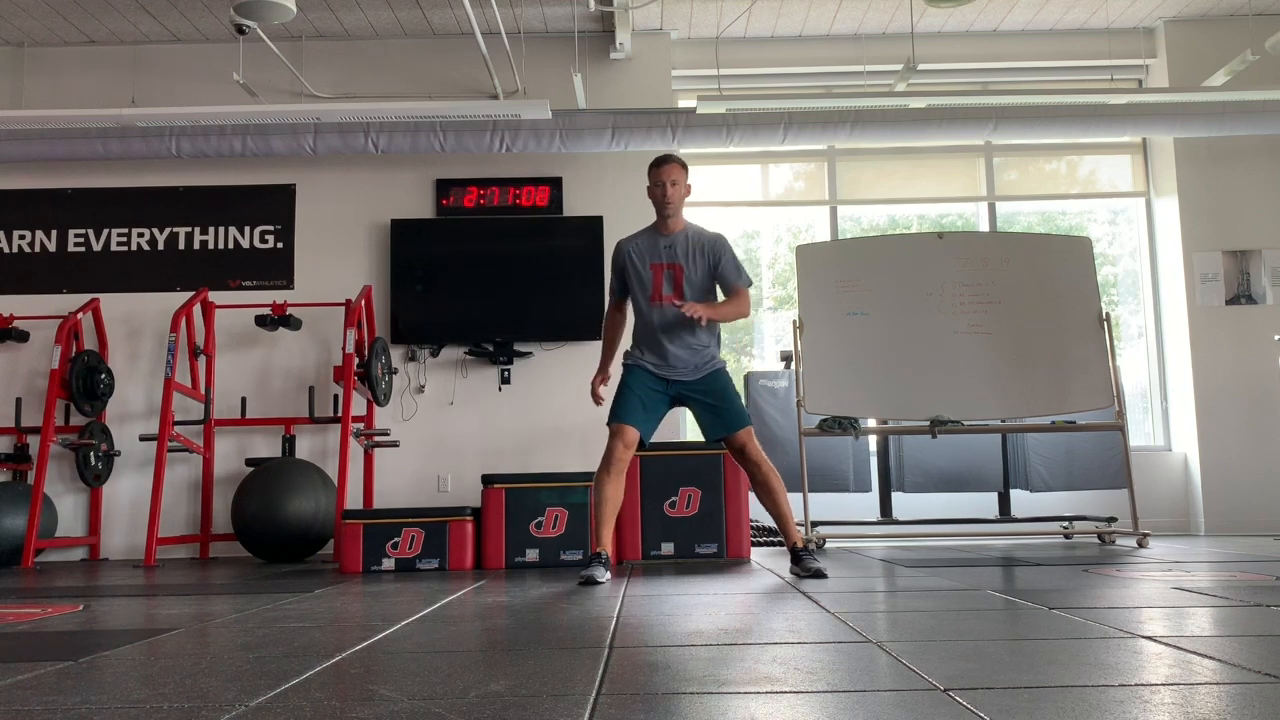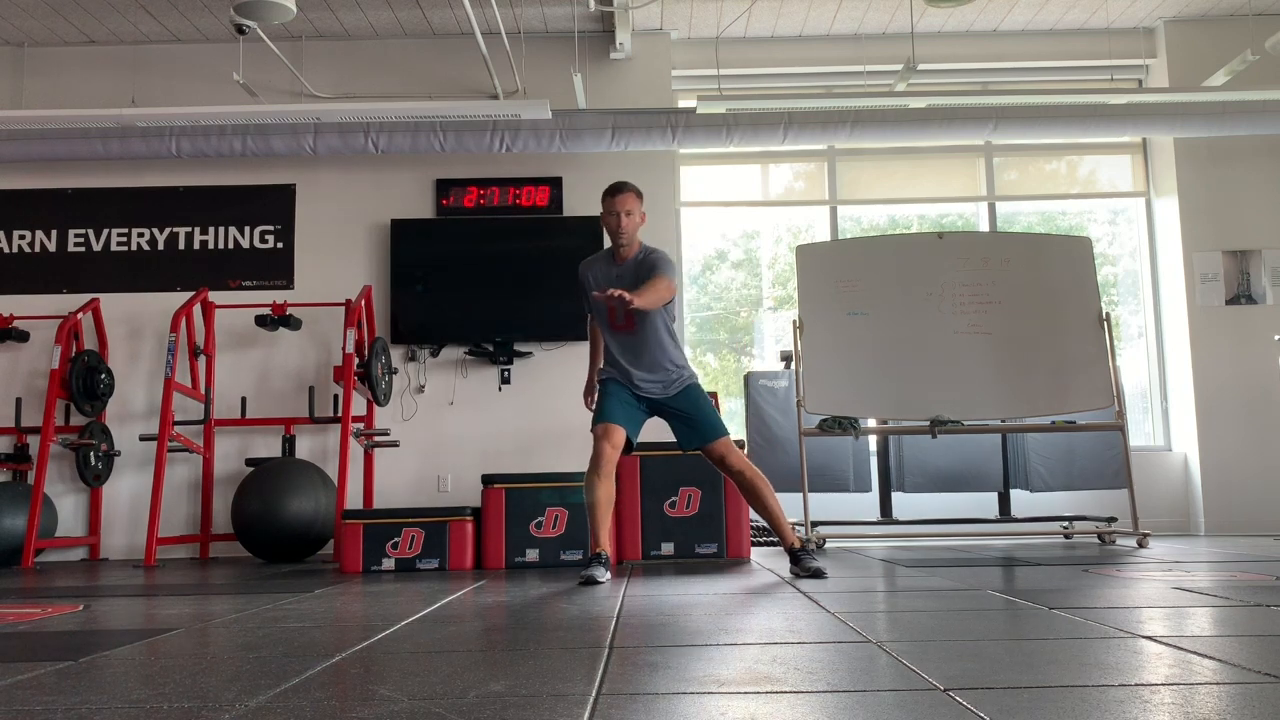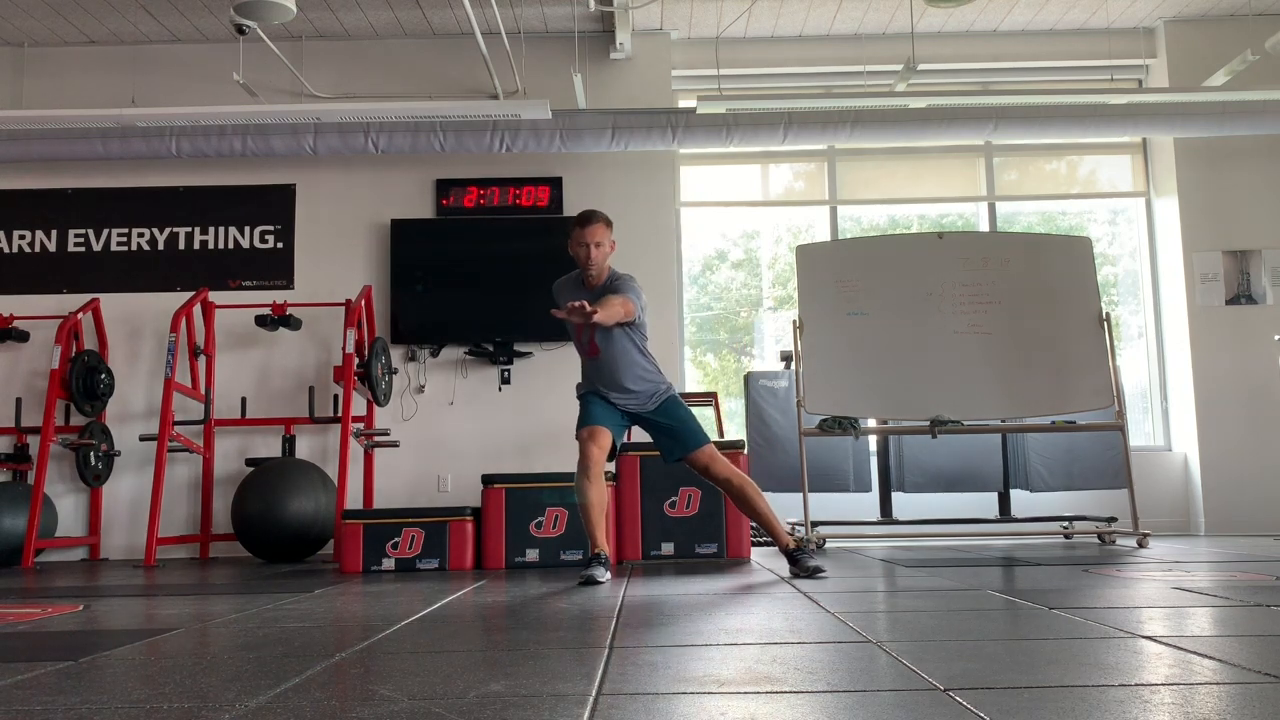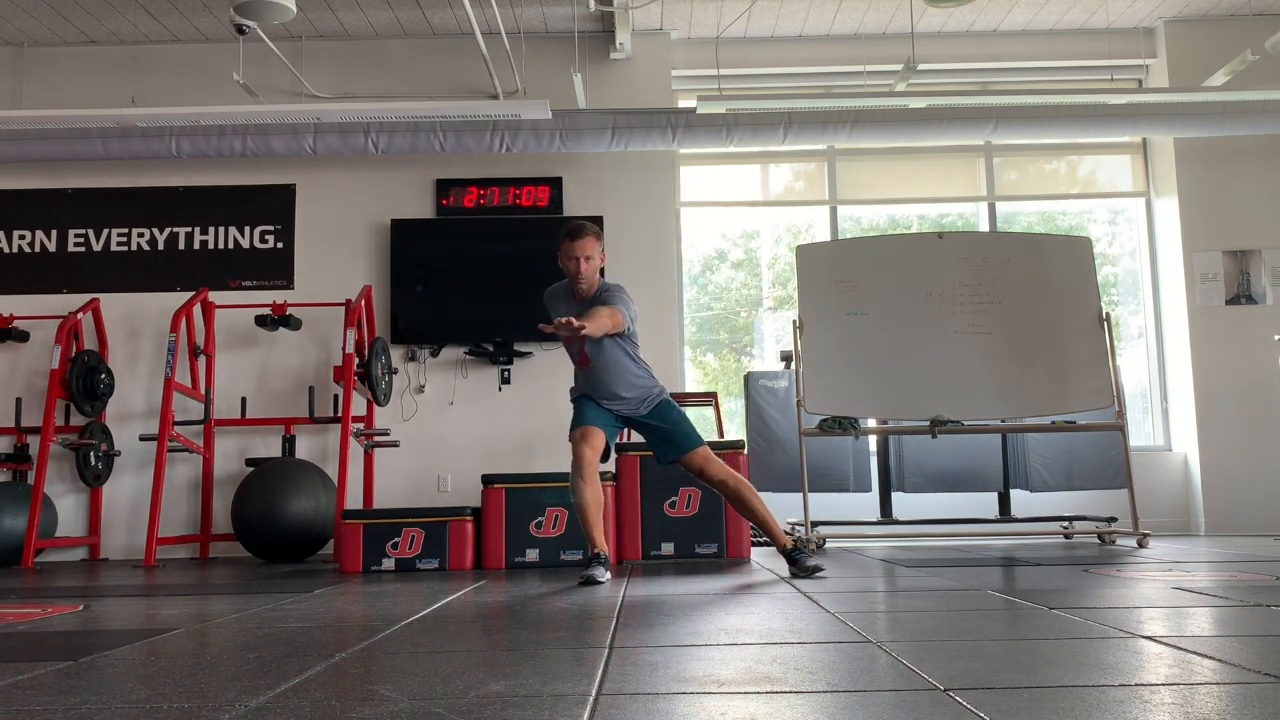
dt=0.5s
person 1, frame 1
left shoulder: (712, 244)
right shoulder: (627, 249)
left elbow: (742, 305)
right elbow: (617, 309)
left wrist: (703, 310)
right wrist: (604, 366)
left hip: (703, 367)
right hip: (646, 368)
left knee: (749, 450)
right knee: (618, 449)
left ankle: (798, 549)
right ankle: (600, 556)
person 1, frame 2
left shoulder: (657, 261)
right shoulder: (589, 269)
left elbow: (663, 290)
left wrist: (632, 299)
right wrist: (592, 375)
left hip: (674, 381)
right hip: (620, 381)
left knee: (730, 459)
right knee: (605, 448)
left ankle: (795, 549)
right ankle: (600, 556)
person 1, frame 3
left shoulder: (625, 287)
right shoulder: (562, 289)
left elbow: (616, 308)
left wrist: (593, 313)
left hip: (652, 394)
right hip: (601, 394)
left knee: (716, 467)
right knee: (591, 449)
left ankle: (791, 549)
right ankle: (599, 557)
person 1, frame 4
left shoulder: (615, 297)
right shoulder: (553, 298)
left elbow: (603, 320)
left wrist: (580, 326)
left hip: (646, 398)
right hip: (595, 399)
left knee: (712, 469)
right knee: (584, 450)
left ankle: (788, 547)
right ankle: (599, 557)
